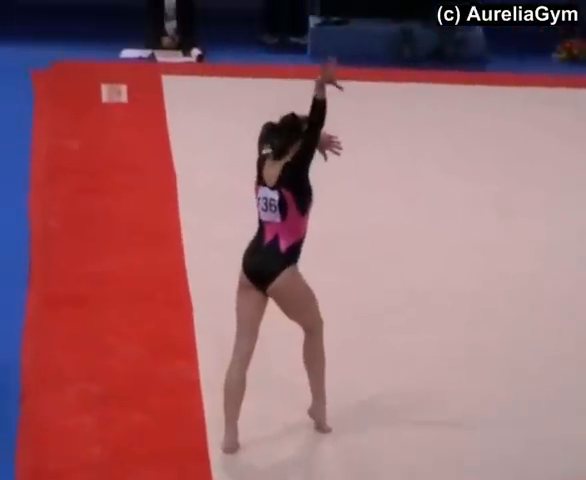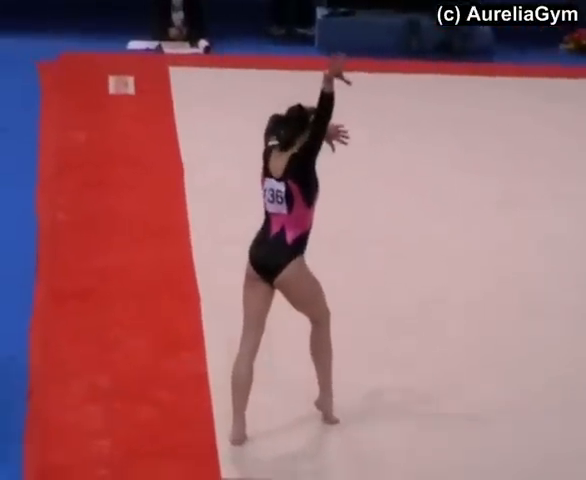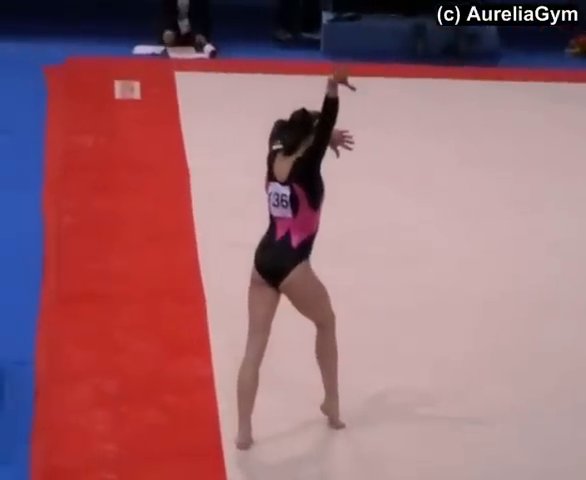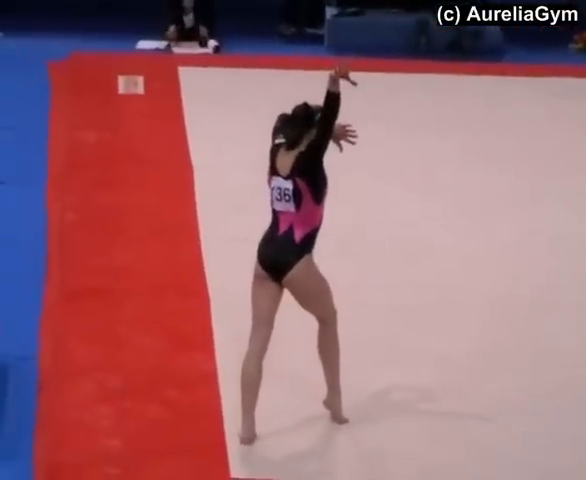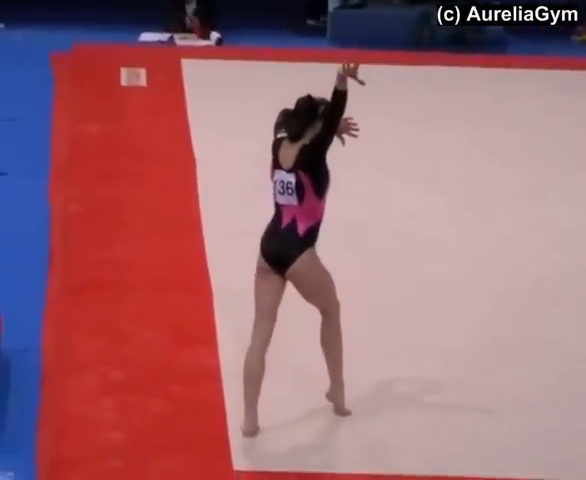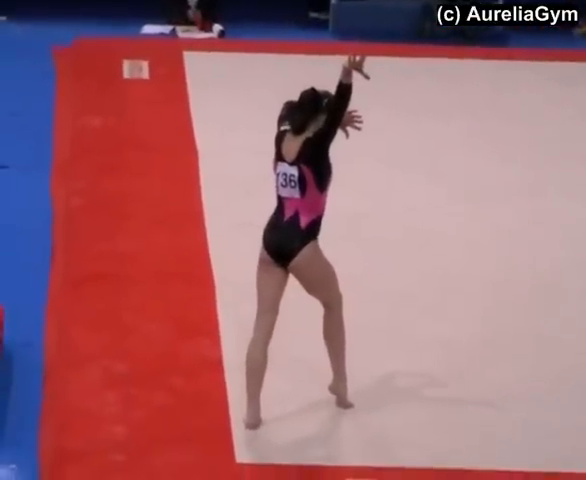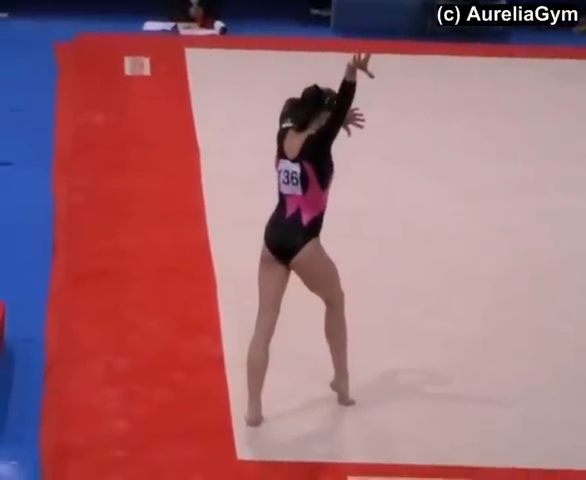
dt=0.4s
person 1, frame 1
left shoulder: (264, 163)
right shoulder: (294, 172)
left elbow: (270, 130)
right elbow: (312, 132)
left wrist: (314, 138)
right wrist: (321, 88)
left hip: (251, 264)
right hip: (279, 270)
left knee: (242, 350)
right knee: (314, 328)
left ankle: (230, 434)
right ankle: (318, 408)
person 1, frame 2
left shoulder: (270, 155)
right shoulder: (301, 163)
left elbow: (279, 123)
right elbow: (320, 125)
left wrist: (321, 129)
right wrist: (329, 81)
left hip: (258, 255)
right hip: (286, 261)
left knee: (249, 342)
right knee: (321, 319)
left ankle: (238, 426)
right ankle: (326, 400)
person 1, frame 3
left shoulder: (274, 159)
right shoulder: (306, 166)
left elbow: (286, 131)
right elbow: (323, 131)
left wrist: (326, 136)
right wrist: (333, 89)
left hip: (263, 260)
right hip: (291, 265)
left knee: (254, 346)
right knee: (326, 324)
left ankle: (243, 430)
right ankle: (332, 404)
person 1, frame 4
left shoulder: (277, 154)
right shoulder: (309, 161)
left elbow: (288, 125)
right elbow: (325, 125)
left wrist: (330, 131)
right wrist: (334, 85)
left hip: (266, 254)
right hip: (294, 259)
left knee: (257, 340)
right knee: (328, 319)
left ankle: (247, 425)
right ankle: (334, 399)
person 1, frame 5
left shoulder: (279, 146)
right shoulder: (311, 154)
left elbow: (293, 121)
right elbow: (330, 122)
left wrist: (333, 126)
right wrist: (342, 83)
left hip: (270, 247)
right hip: (297, 252)
left knee: (260, 333)
right knee: (331, 311)
left ankle: (249, 418)
right ankle: (337, 392)
person 1, frame 6
left shoulder: (282, 139)
right shoulder: (315, 147)
left elbow: (299, 116)
right elbow: (334, 116)
left wrist: (338, 120)
right wrist: (347, 78)
left hip: (272, 239)
right hip: (300, 245)
left knee: (262, 326)
right knee: (333, 305)
left ankle: (252, 411)
right ankle: (340, 384)
person 1, frame 7
left shoulder: (284, 136)
right shoulder: (317, 144)
left elbow: (303, 115)
right elbow: (338, 113)
left wrist: (339, 118)
right wrist: (351, 76)
left hip: (273, 236)
right hip: (301, 241)
left knee: (264, 323)
right knee: (335, 301)
left ankle: (253, 407)
right ankle: (341, 381)
